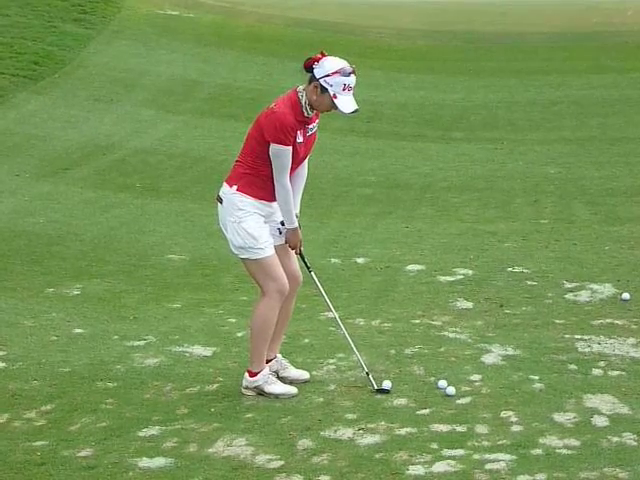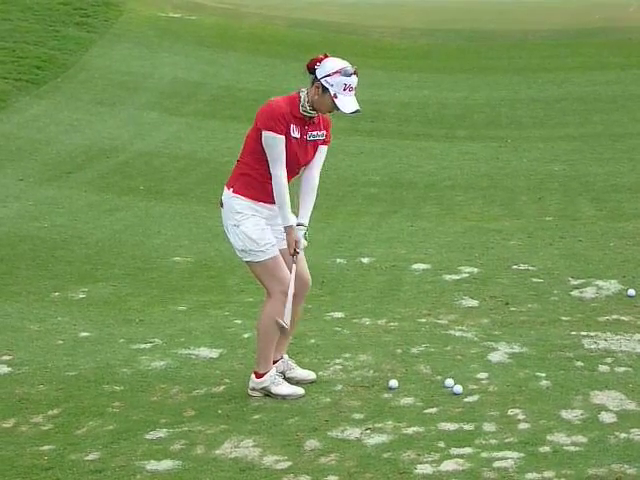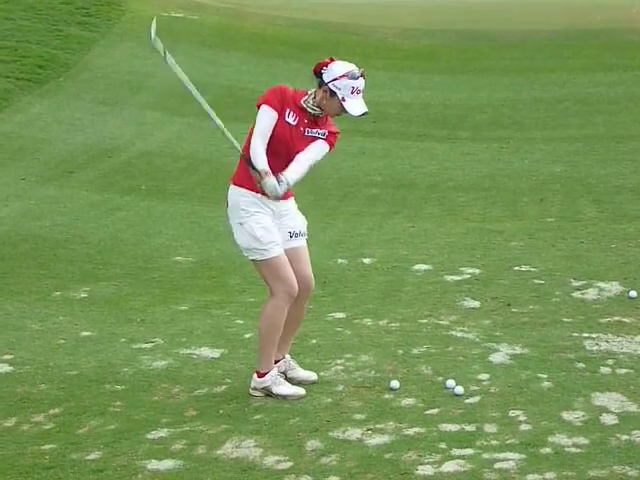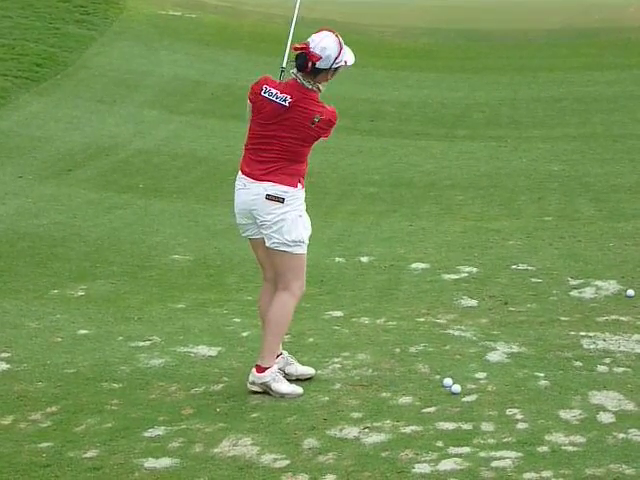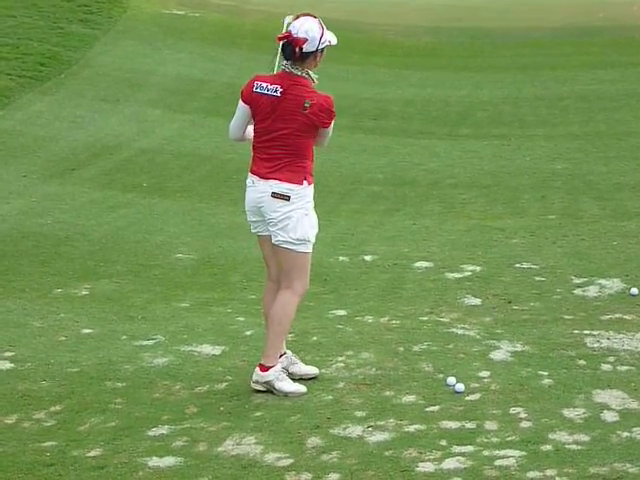
dt=0.7s
person 1, frame 1
left shoulder: (310, 111)
right shoulder: (282, 117)
left elbow: (300, 167)
right elbow: (282, 178)
left wrist: (292, 218)
right wrist: (292, 227)
left hip: (267, 205)
right hip: (242, 204)
left knee: (293, 280)
right knee: (275, 287)
left ankle: (272, 359)
right ankle: (254, 375)
person 1, frame 2
left shoulder: (322, 124)
right shoulder: (277, 111)
left elbow: (311, 176)
right elbow: (277, 172)
left wrist: (300, 226)
right wrist: (288, 227)
left hip: (273, 207)
right hip: (245, 207)
left knee: (301, 283)
right knee: (280, 288)
left ankle: (278, 360)
right ankle: (262, 376)
person 1, frame 3
left shoulder: (327, 132)
right shoulder: (280, 96)
left elbow: (302, 164)
right elbow: (257, 143)
left wrist: (278, 181)
right wrist: (262, 168)
left hip: (278, 203)
right hip: (249, 202)
left knee: (305, 287)
right knee: (285, 289)
left ankle: (279, 359)
right ankle: (263, 376)
person 1, frame 4
left shoulder: (262, 87)
right shoulder: (325, 116)
left hip: (246, 190)
right hip: (280, 199)
left knee: (272, 280)
right knee: (292, 287)
left ankle: (275, 355)
right ankle: (263, 370)
person 1, frame 5
left shoulder: (256, 85)
right shoulder: (321, 103)
left elbow: (235, 133)
left hip: (257, 189)
right hip: (290, 196)
left knee: (276, 279)
right knee: (295, 286)
left ankle: (280, 354)
right ankle: (266, 369)
